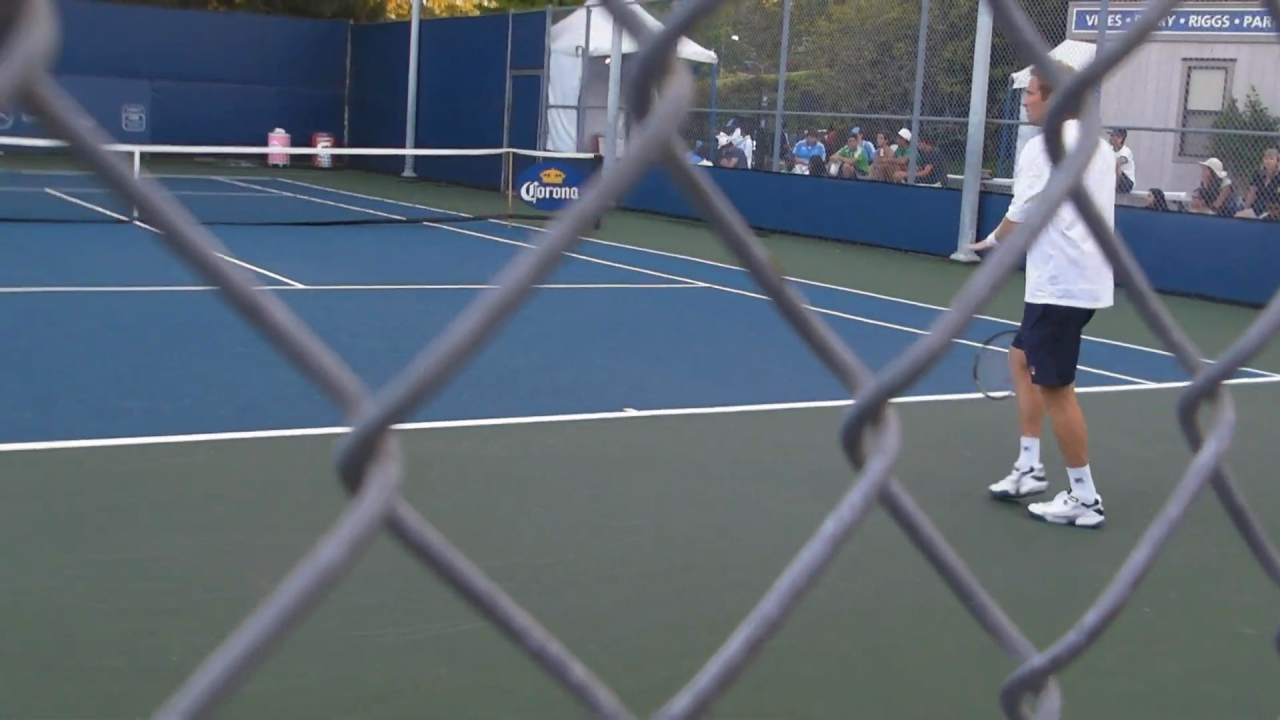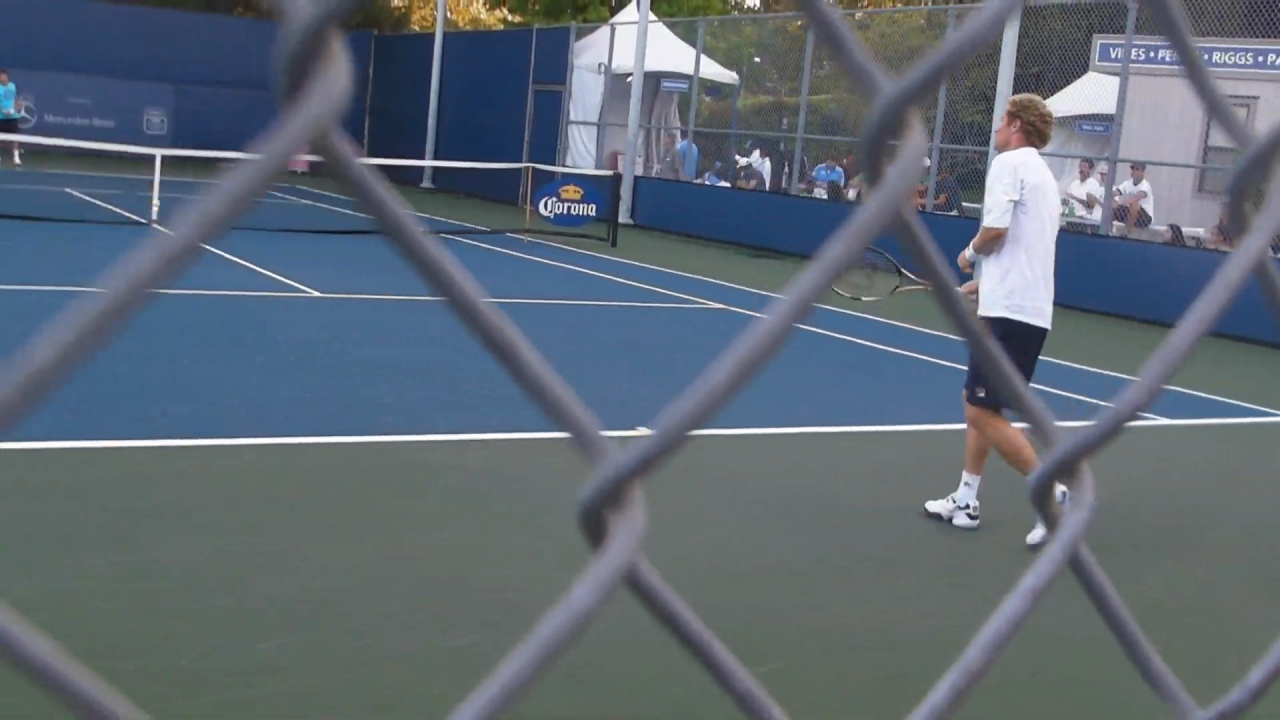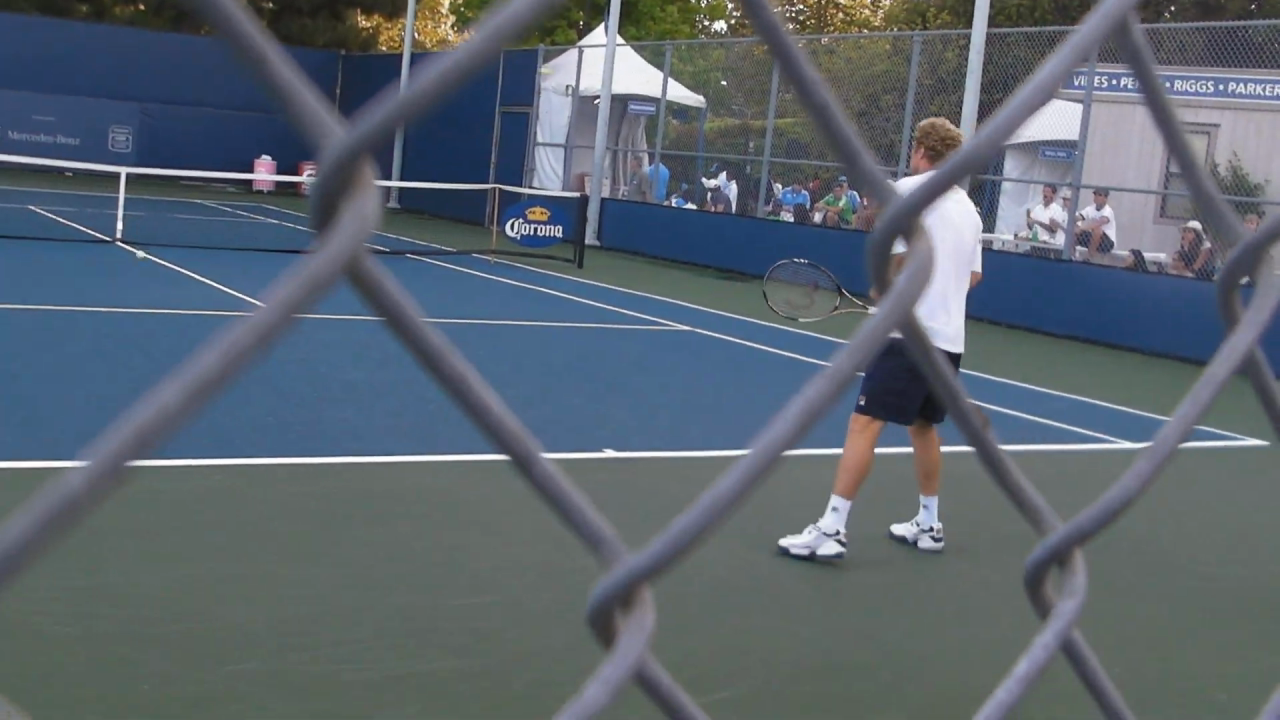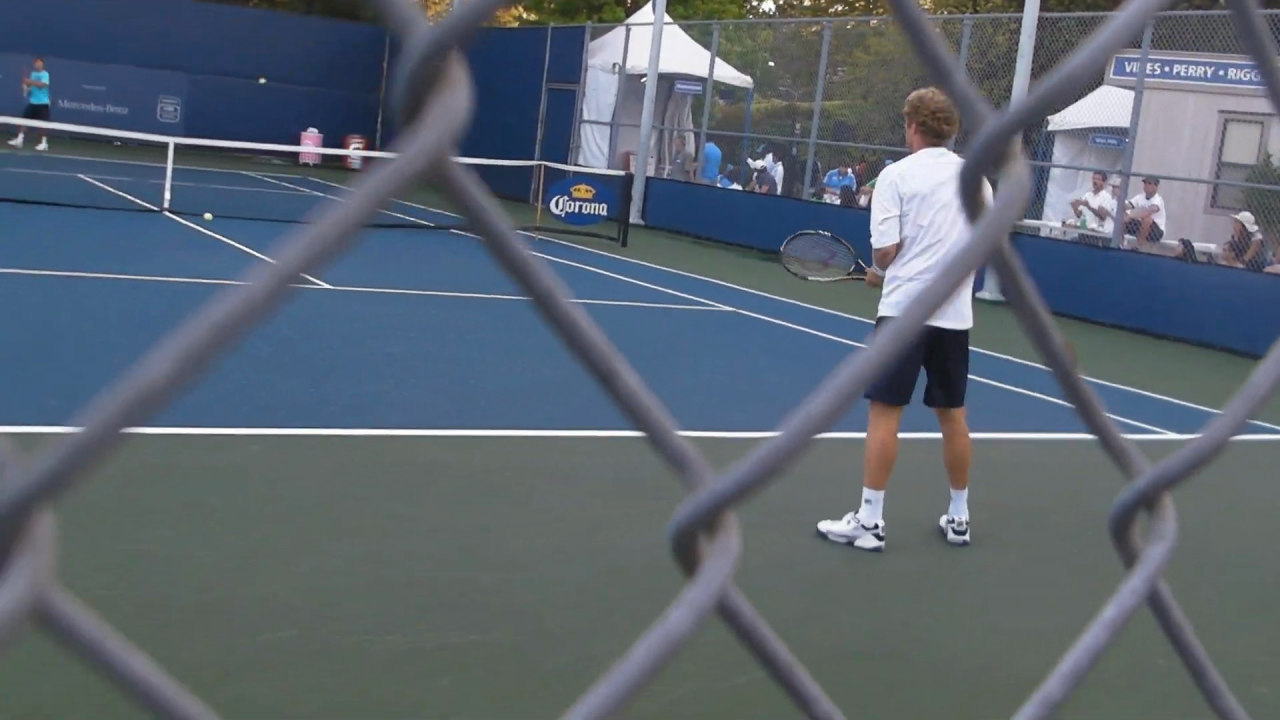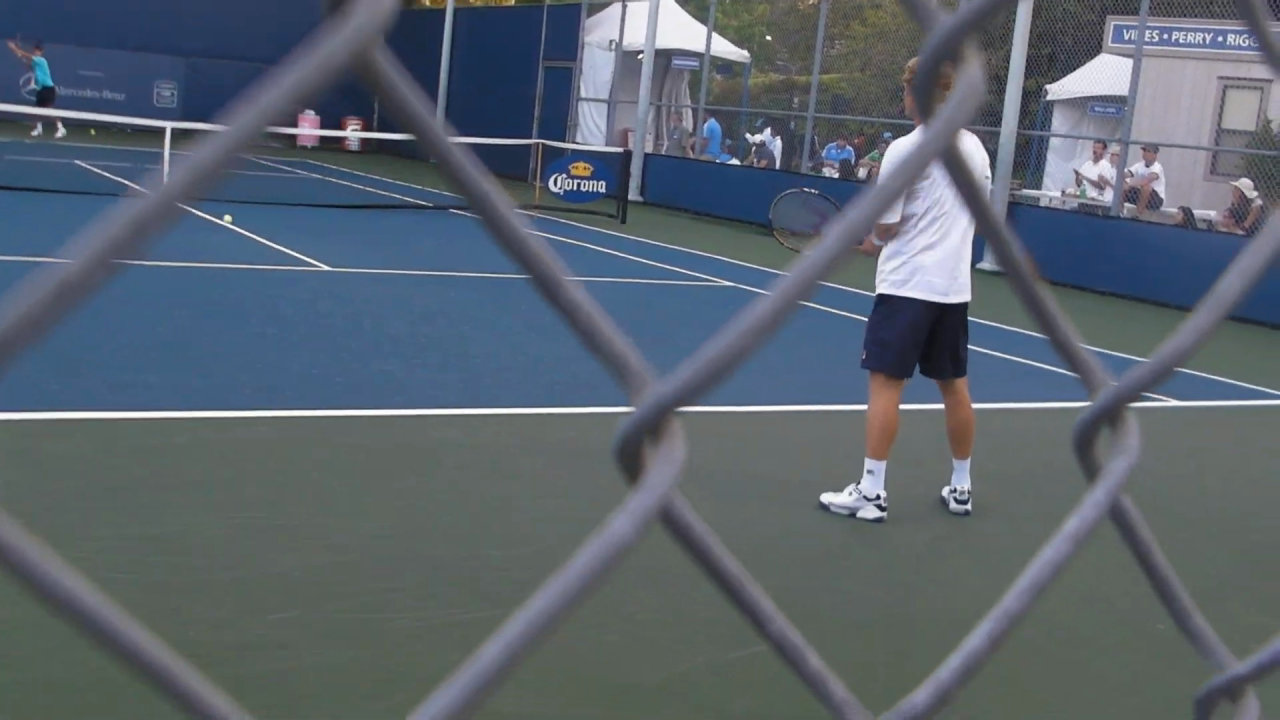
dt=0.4s
person 1, frame 1
left shoulder: (1042, 146)
right shoulder: (1099, 147)
left elbow: (1019, 218)
left wrist: (990, 241)
left hip: (1058, 287)
right hip: (1085, 282)
left knee: (1055, 390)
right knee: (1021, 361)
left ankle: (1085, 499)
right ankle: (1032, 467)
person 1, frame 2
left shoulder: (1009, 163)
right shoulder: (1040, 172)
left elbow: (994, 231)
left wrist: (970, 254)
right wrist: (981, 282)
left hip: (1009, 310)
right hip: (1027, 308)
left knee: (983, 413)
right knee: (983, 408)
left ankle: (1052, 494)
right ankle: (966, 501)
person 1, frame 3
left shoulder: (907, 189)
right shoulder: (968, 206)
left elbow: (896, 256)
right elbow: (973, 275)
right hip: (949, 335)
left knee: (865, 424)
right knee: (924, 427)
left ankle: (831, 530)
right ankle: (928, 525)
person 1, frame 4
left shoulder: (897, 174)
right shoulder: (976, 178)
left elbow: (885, 248)
left wrist: (879, 272)
left hip: (906, 309)
right hip: (956, 313)
left knee: (884, 412)
right knee: (952, 416)
left ankle: (870, 521)
right ankle: (958, 518)
person 1, frame 5
left shoulder: (905, 150)
right shoulder: (975, 147)
left elbow: (887, 225)
right elbow: (979, 215)
left wrist: (874, 241)
left hip: (906, 284)
right hip: (953, 286)
left knee: (885, 382)
right knee: (955, 386)
left ankle: (871, 492)
right ankle: (961, 487)
